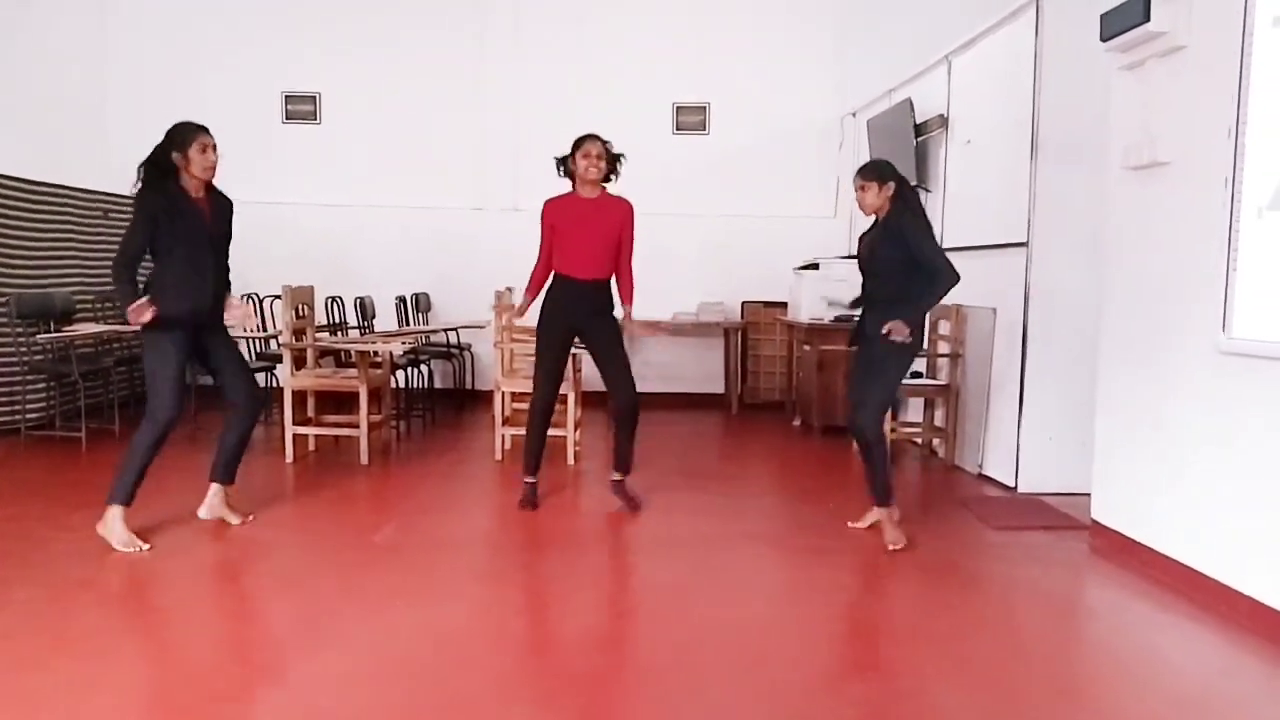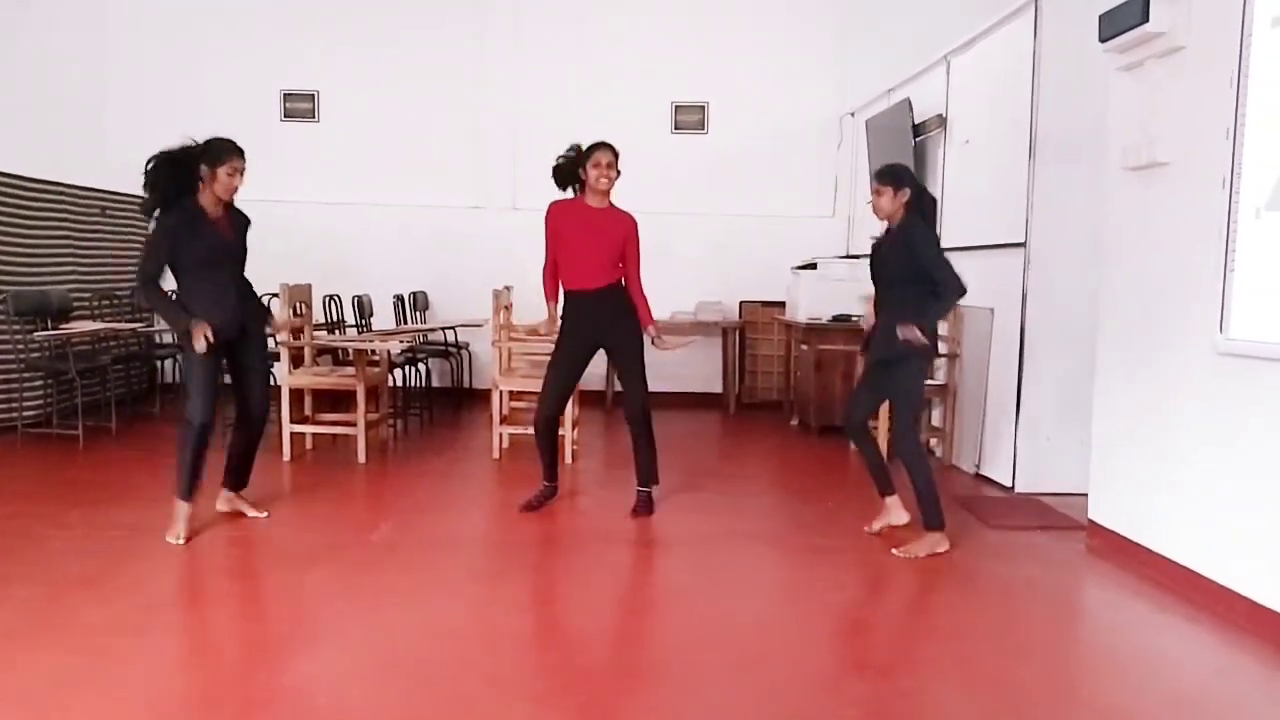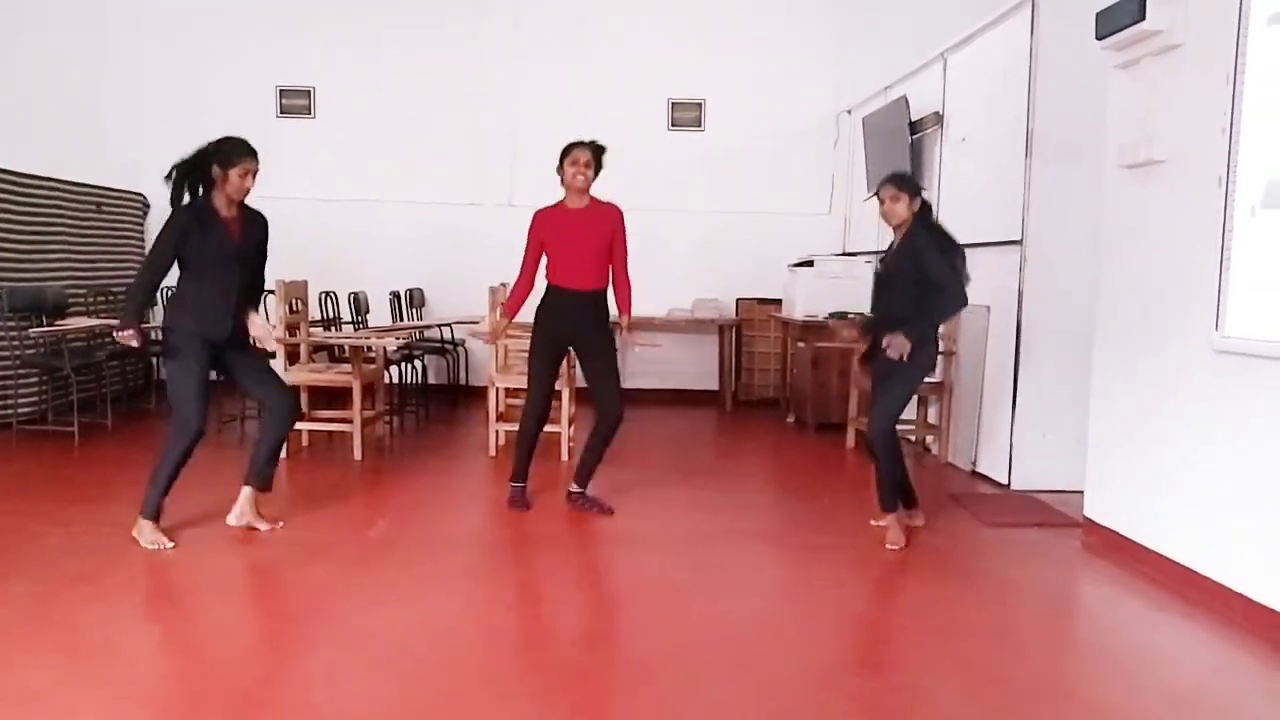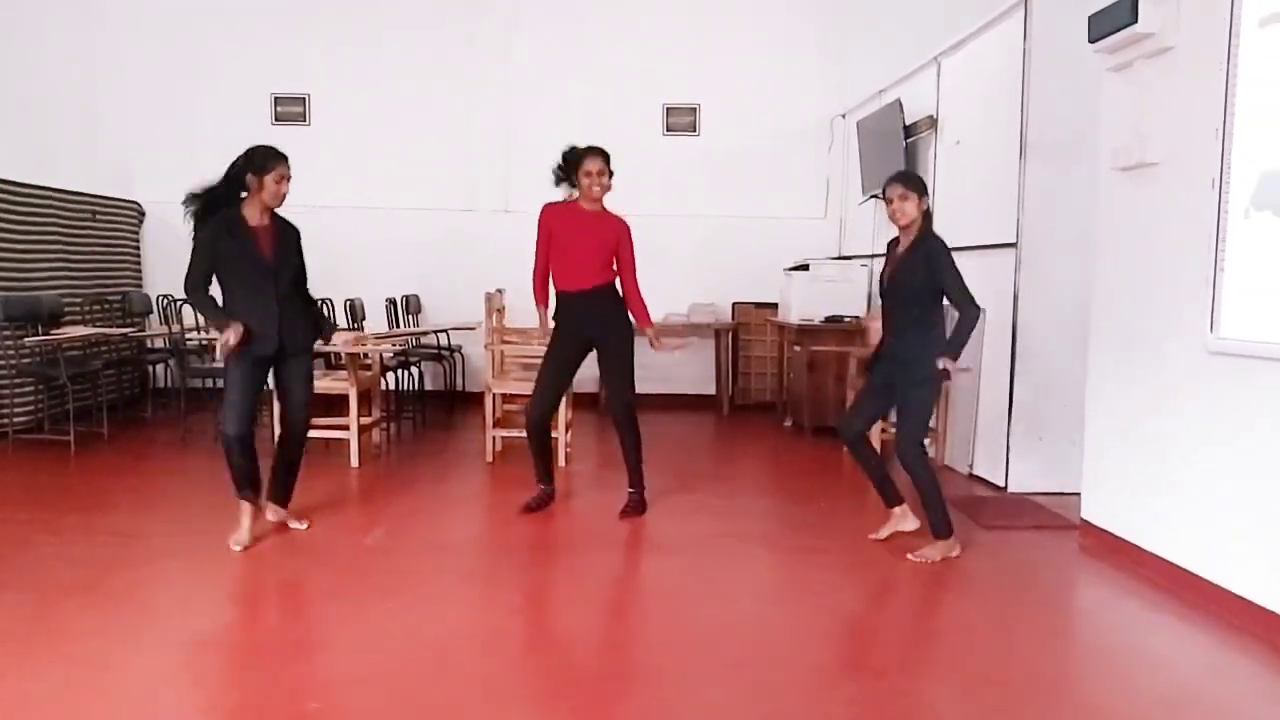
dt=0.4s
person 1, frame 1
left shoulder: (221, 204)
right shoulder: (157, 202)
right elbow: (125, 262)
left wrist: (227, 300)
right wrist: (132, 303)
left hip: (207, 321)
right hip: (167, 321)
left knee: (247, 398)
right knee: (163, 413)
left ankle: (215, 497)
right ankle: (115, 514)
person 1, frame 2
left shoulder: (238, 220)
right shoulder: (176, 219)
right elbow: (147, 283)
left wrist: (267, 315)
right wrist: (188, 323)
left hip: (245, 328)
right hip: (204, 331)
left knee: (254, 412)
right knee: (200, 414)
left ankle: (231, 493)
right ankle: (183, 505)
person 1, frame 3
left shoulder: (256, 223)
right shoulder: (187, 219)
right elbow: (152, 273)
left wrist: (254, 315)
right wrist: (132, 322)
left hip: (234, 338)
right hip: (189, 334)
left knee: (284, 406)
right knee: (190, 425)
left ankle: (246, 505)
right ankle: (147, 520)
person 1, frame 4
left shoulder: (288, 233)
right shoulder: (217, 229)
right elbow: (195, 287)
left wrist: (329, 331)
right wrist: (224, 323)
left hip: (294, 342)
right hip: (248, 345)
left knee: (296, 428)
right knee: (235, 427)
left ankle: (278, 504)
right ankle: (247, 507)
person 2, frame 1
left shoulder: (905, 226)
right shoulder: (873, 232)
left elbow: (947, 275)
left wrist: (908, 319)
right wrist: (855, 302)
left hip: (896, 336)
right hip: (871, 332)
left knee: (868, 419)
right knee: (858, 420)
left ankle: (887, 509)
right ankle: (883, 504)
person 2, frame 2
left shoulder: (916, 233)
right shoulder: (888, 238)
left elbow: (954, 288)
left wrist: (922, 326)
right wrist: (878, 316)
left hip: (909, 348)
right hip: (886, 345)
left knee: (904, 434)
right knee: (854, 417)
left ankle: (935, 533)
right ankle: (891, 503)
person 2, frame 3
left shoulder: (922, 245)
right shoulder: (893, 249)
left elbow: (956, 297)
left wrist: (910, 336)
right wrist: (866, 333)
left hip: (911, 355)
right hip: (886, 352)
left knee: (878, 427)
right knee: (882, 430)
left ankle: (895, 513)
right ankle: (908, 509)
person 2, frame 4
left shoulder: (932, 250)
right shoulder: (893, 249)
left elbow: (968, 308)
left wrist: (949, 355)
right wrist: (879, 325)
left hip: (921, 364)
right hip: (890, 358)
left knee: (908, 447)
right knee: (851, 429)
left ankle: (945, 539)
right ankle: (898, 511)
person 3, frame 1
left shoulder: (621, 209)
right shoulder: (553, 208)
left elbow: (623, 265)
right elbow: (545, 260)
left wrist: (627, 309)
right wrist: (527, 301)
left hip: (599, 306)
right hip: (559, 302)
left knee: (626, 397)
right knee: (543, 397)
left ankle: (620, 477)
right ankle: (531, 481)
person 3, frame 2
left shoulder: (625, 222)
right shoulder: (559, 212)
left elbow: (632, 279)
right elbow: (552, 266)
left wrist: (650, 326)
right wrist: (551, 313)
left hip: (618, 313)
right hip: (577, 315)
left knee: (636, 407)
right knee: (546, 411)
left ankle: (645, 490)
right ankle: (549, 484)
person 3, frame 3
left shoulder: (610, 215)
right shoulder: (543, 218)
left elbow: (619, 272)
right elbow: (528, 273)
left wrist: (625, 318)
right wrist: (503, 318)
left hip: (593, 315)
right hip: (553, 313)
left knee: (612, 409)
right knee: (538, 405)
left ankle: (578, 489)
right ankle: (517, 484)
person 3, frame 4
left shoulder: (618, 226)
right shoulder: (552, 215)
left elbow: (629, 282)
right elbow: (541, 270)
left wrist: (648, 329)
right wrist: (543, 317)
left hip: (609, 315)
right hip: (569, 319)
left knee: (621, 408)
right knee: (537, 412)
left ankle: (636, 491)
right ankle: (545, 486)
